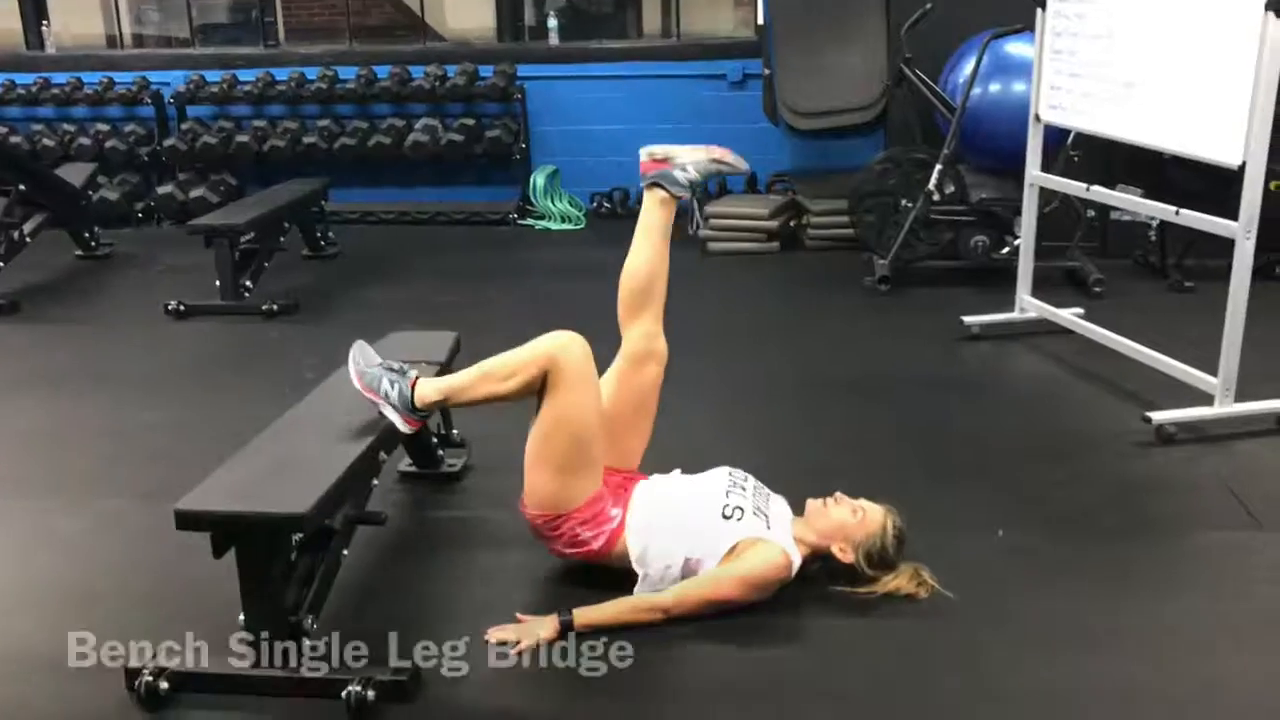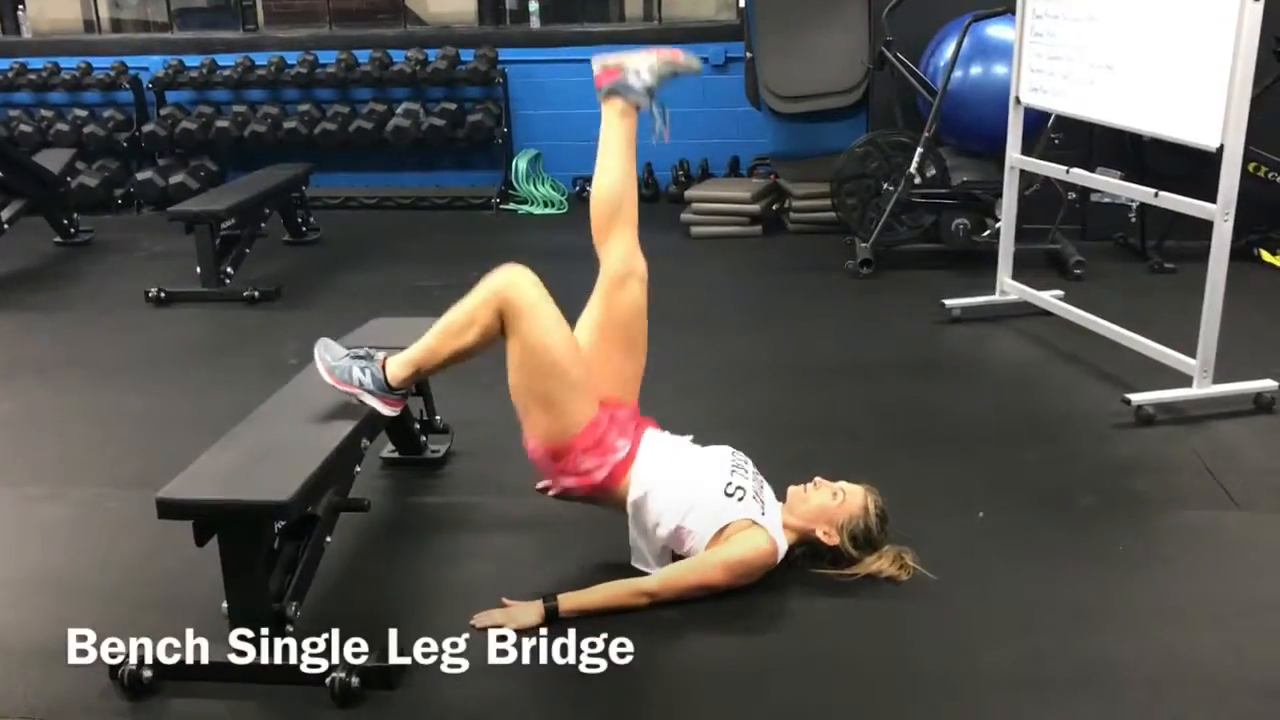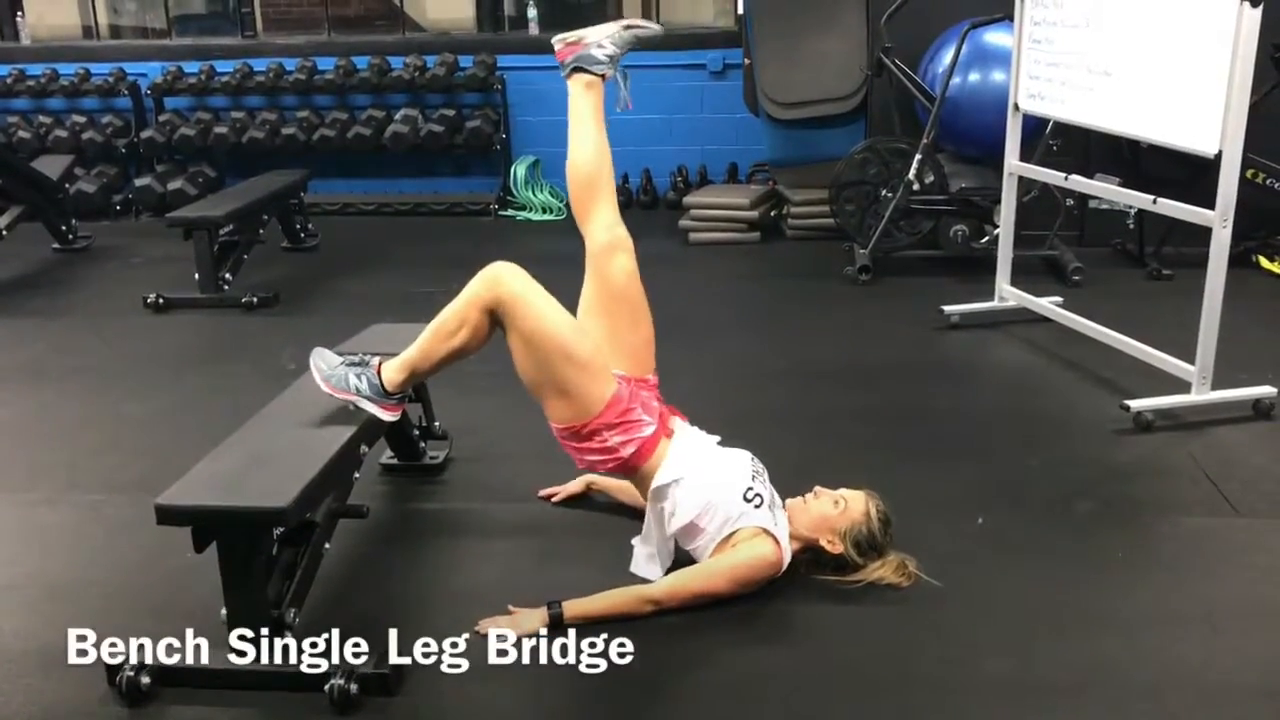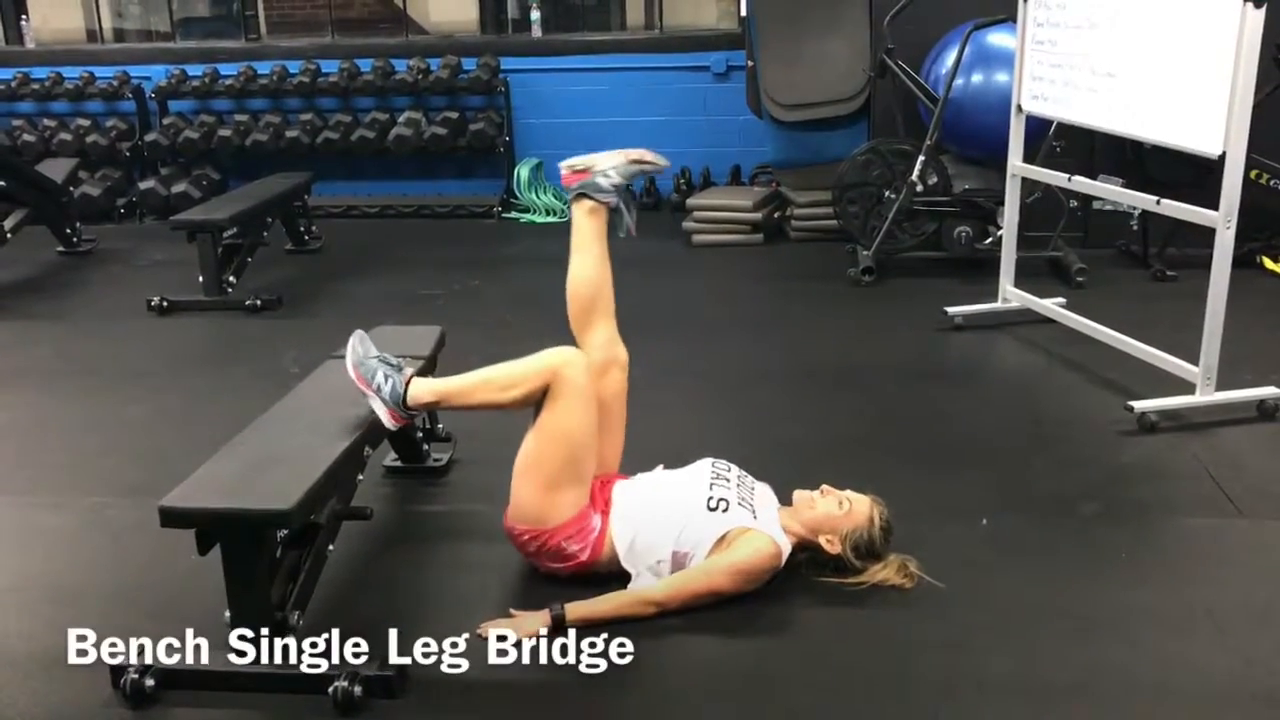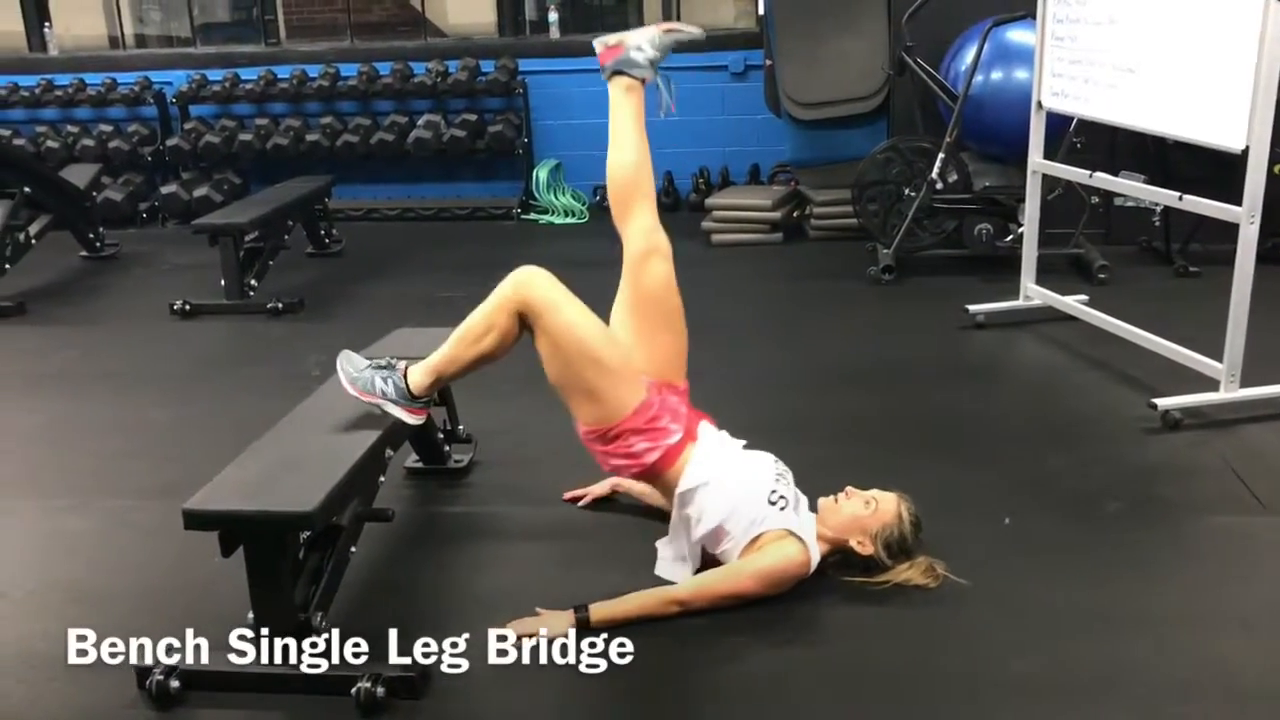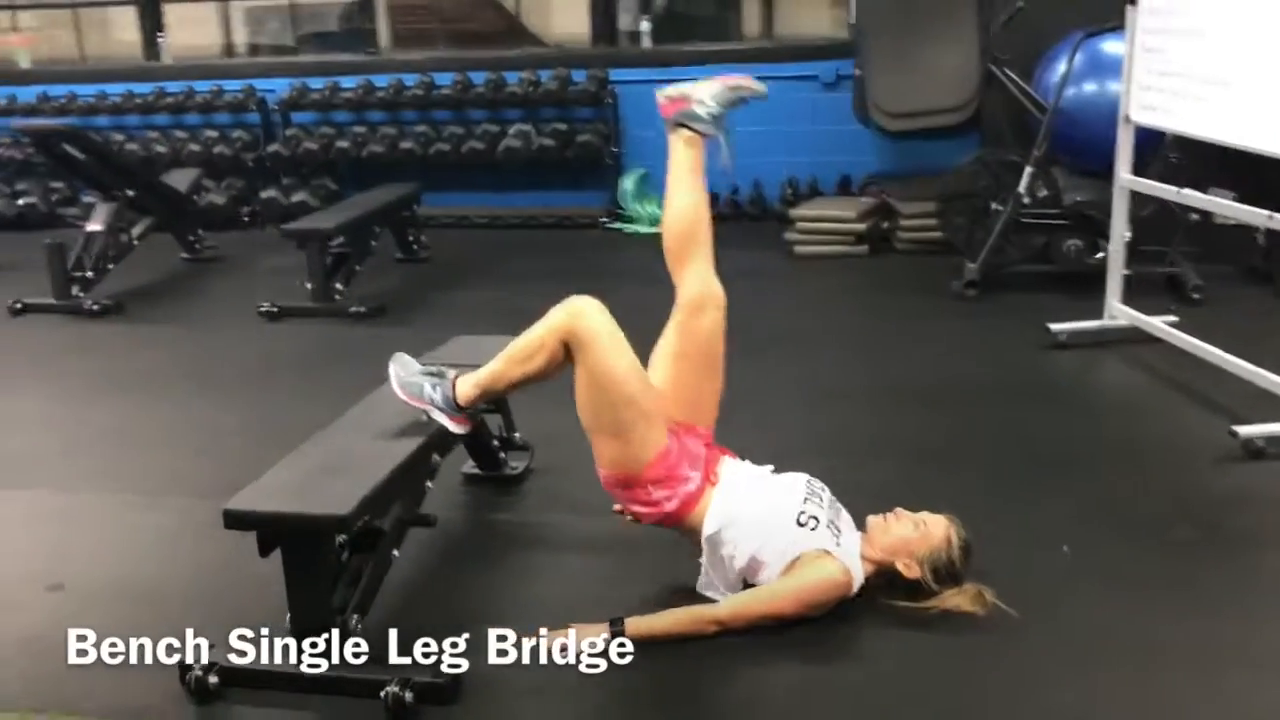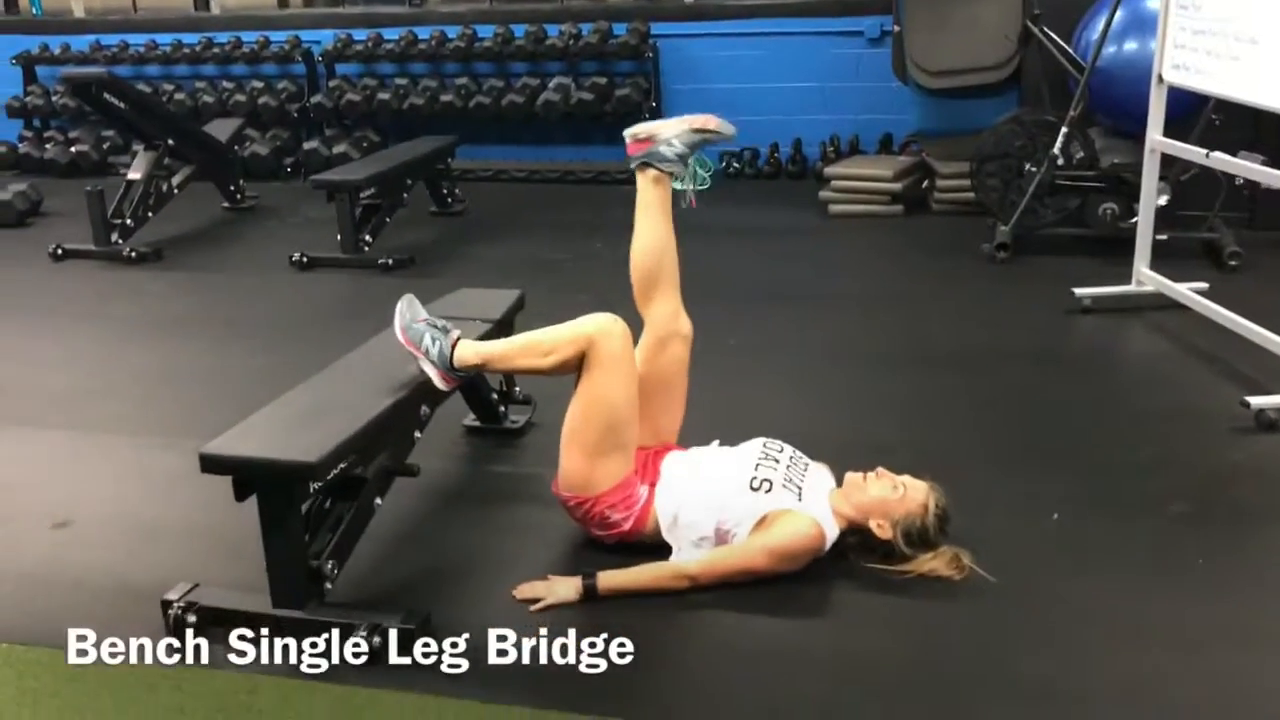
dt=0.7s
person 1, frame 1
left shoulder: (773, 564)
right shoulder: (777, 517)
left elbow: (666, 606)
left wrist: (560, 624)
left hip: (583, 523)
right hip: (611, 497)
left knee: (567, 349)
left ankle: (417, 397)
person 1, frame 2
left shoulder: (761, 547)
right shoulder: (759, 506)
left elbow: (649, 590)
left wrist: (546, 609)
left hip: (592, 453)
right hip: (614, 439)
left knee: (513, 283)
left ankle: (388, 380)
person 1, frame 3
left shoulder: (766, 553)
right shoulder: (770, 513)
left elbow: (655, 598)
left wrist: (551, 615)
left hip: (614, 427)
right hip: (630, 412)
left knee: (502, 283)
right knee: (608, 241)
left ankle: (386, 383)
person 1, frame 4
left shoulder: (764, 551)
right shoulder: (763, 506)
left elbow: (657, 599)
left wrist: (554, 619)
left hip: (565, 534)
right hip: (600, 498)
left knee: (567, 365)
left ankle: (409, 395)
person 1, frame 5
left shoulder: (793, 557)
right shoulder: (797, 518)
left elbow: (681, 599)
left wrist: (578, 619)
left hip: (644, 427)
right hip: (659, 416)
left knee: (529, 286)
right knee: (646, 246)
left ankle: (412, 388)
person 1, frame 6
left shoulder: (834, 576)
right shoulder: (840, 534)
left elbow: (718, 618)
left wrist: (613, 631)
left hip: (665, 478)
right hip: (693, 461)
left knee: (581, 316)
right knee: (701, 296)
left ankle: (460, 397)
person 1, frame 7
left shoulder: (806, 535)
right shoulder: (821, 487)
left elbow: (692, 573)
left wrist: (586, 587)
left hip: (617, 500)
right hip: (652, 469)
left knee: (606, 332)
left ankle: (456, 358)
